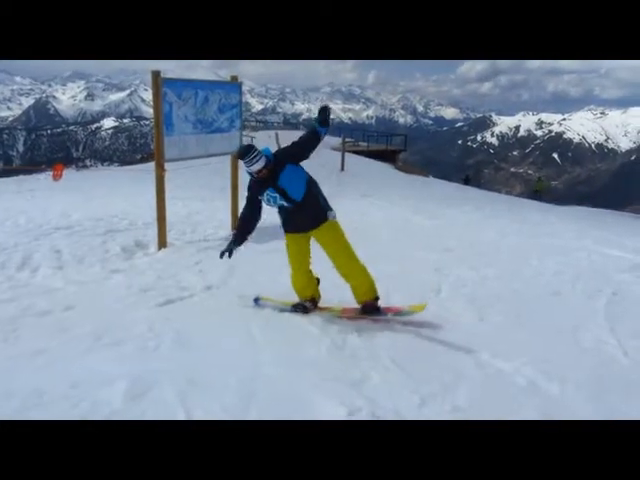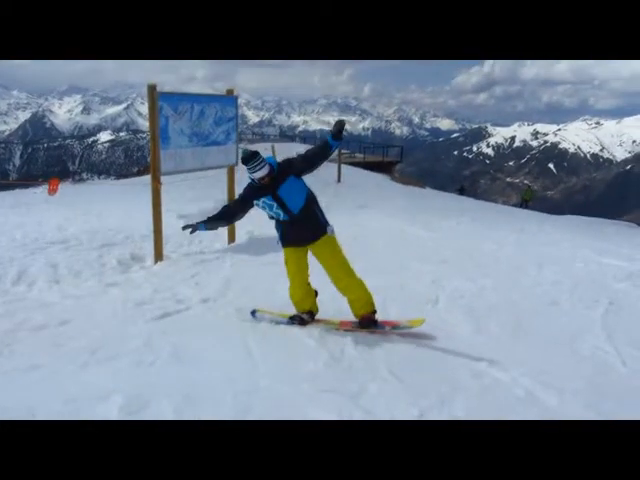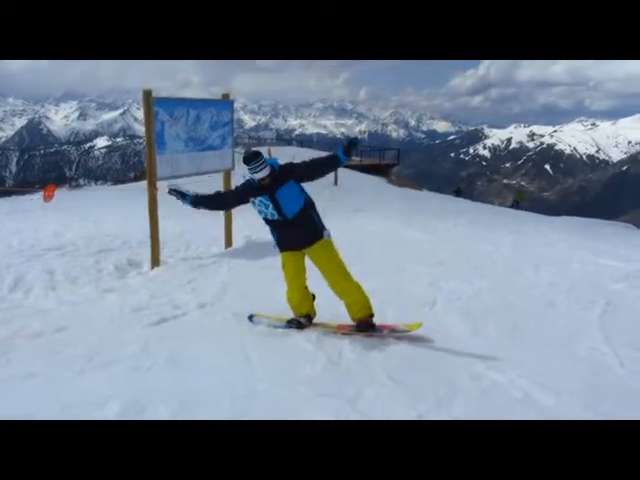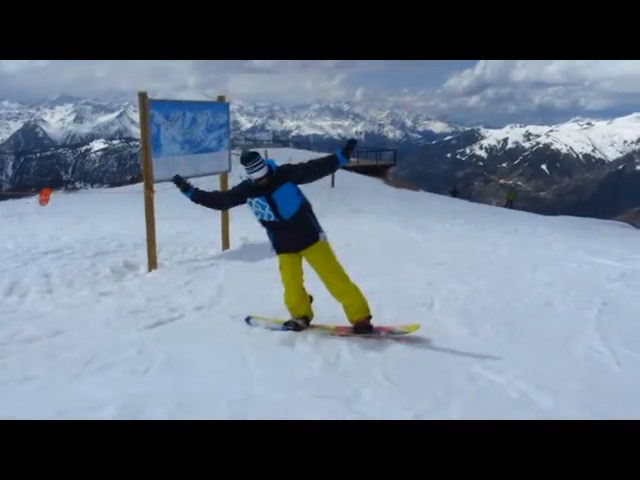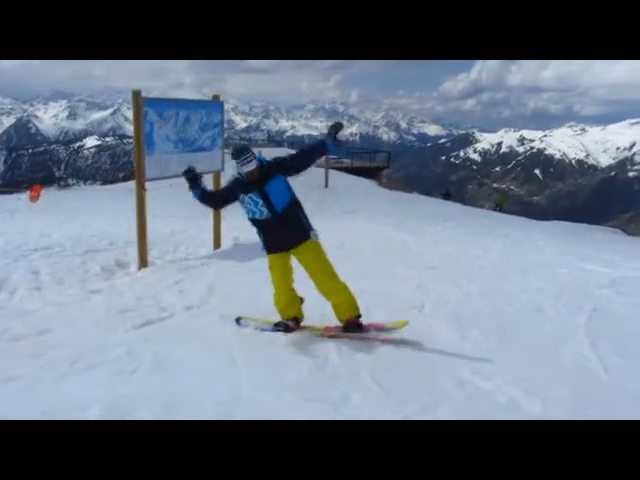
dt=0.4s
person 1, frame 1
left shoulder: (285, 158)
right shoulder: (256, 188)
left elbow: (308, 142)
right elbow: (248, 216)
left wrist: (321, 126)
right wrist: (235, 240)
left hip: (318, 214)
right hip: (293, 225)
left knee: (344, 259)
right knee: (299, 267)
left ankle: (368, 299)
right ankle: (308, 298)
person 1, frame 2
left shoulder: (288, 168)
right shoulder: (252, 192)
left elbow: (313, 157)
right elbow: (232, 211)
left wrist: (334, 140)
right wrist: (204, 224)
left hip: (316, 228)
right hip: (290, 238)
left knee: (341, 273)
right knee: (297, 280)
left ankle: (365, 312)
right ankle: (306, 310)
person 1, frame 3
left shoulder: (288, 172)
right shoulder: (249, 189)
left elbow: (317, 167)
right elbow: (222, 200)
left wrist: (342, 156)
right wrist: (190, 199)
left hip: (312, 233)
right hip: (287, 242)
left knee: (338, 277)
right knee: (295, 284)
left ankle: (362, 315)
right ankle: (304, 313)
person 1, frame 4
left shoulder: (285, 174)
right shoulder: (246, 190)
left elbow: (314, 169)
right elbow: (219, 200)
left wrist: (340, 157)
right wrist: (190, 192)
left hip: (309, 235)
right hip: (283, 244)
left knee: (335, 278)
right knee: (292, 286)
left ankle: (360, 318)
right ankle: (301, 316)
person 1, frame 5
left shoulder: (275, 168)
right shoulder: (237, 187)
left elbow: (304, 157)
right elbow: (212, 200)
left wrist: (329, 140)
right wrist: (196, 186)
left hip: (299, 233)
right hip: (273, 243)
left knee: (325, 278)
right knee: (281, 284)
left ankle: (350, 317)
right ankle: (291, 317)
